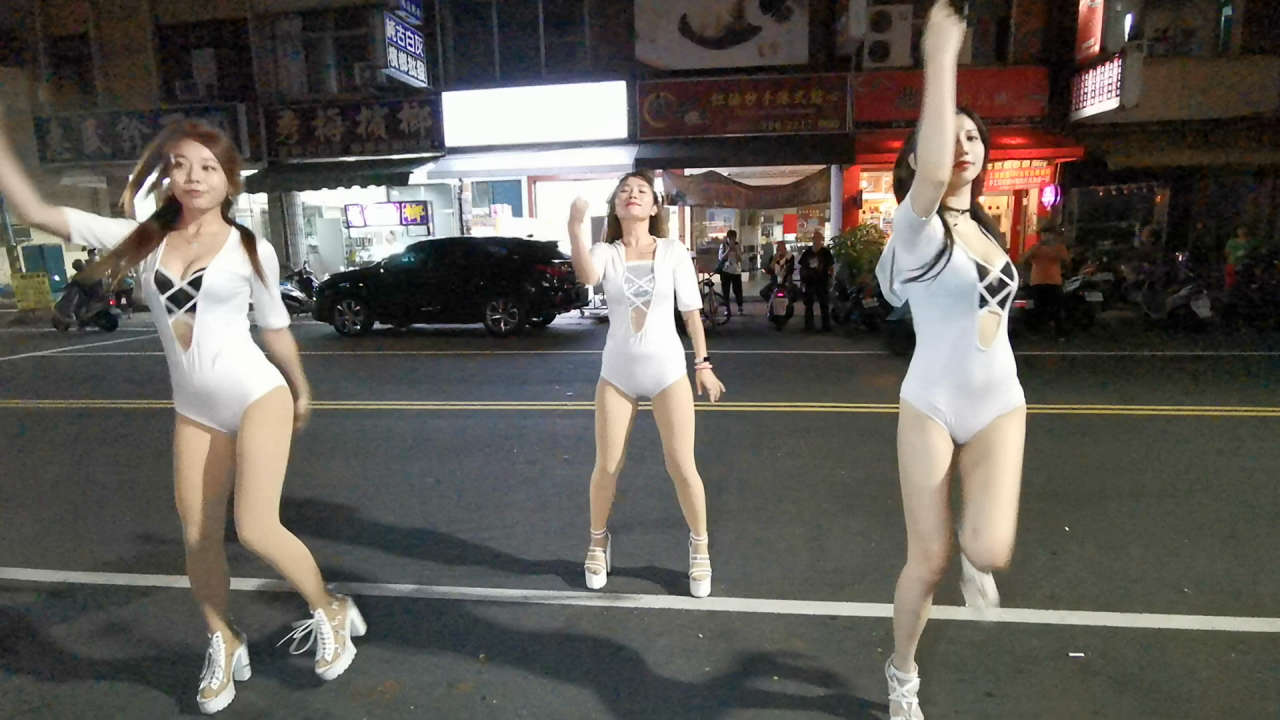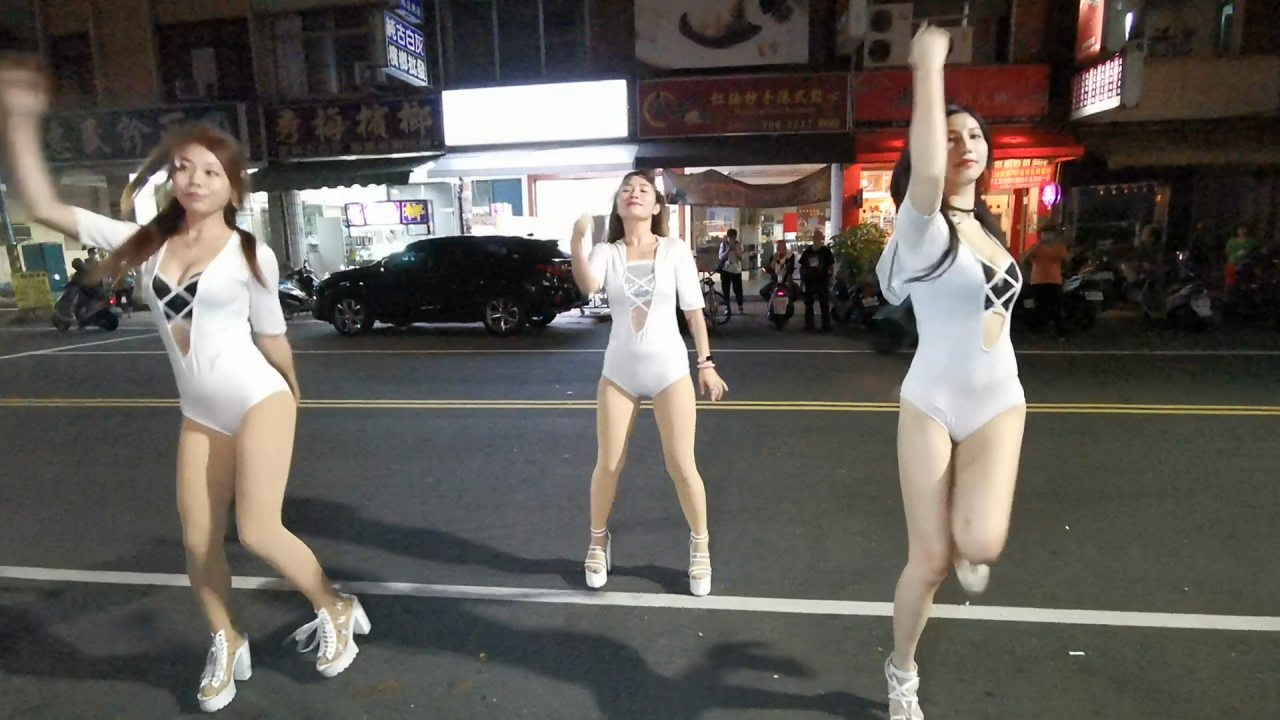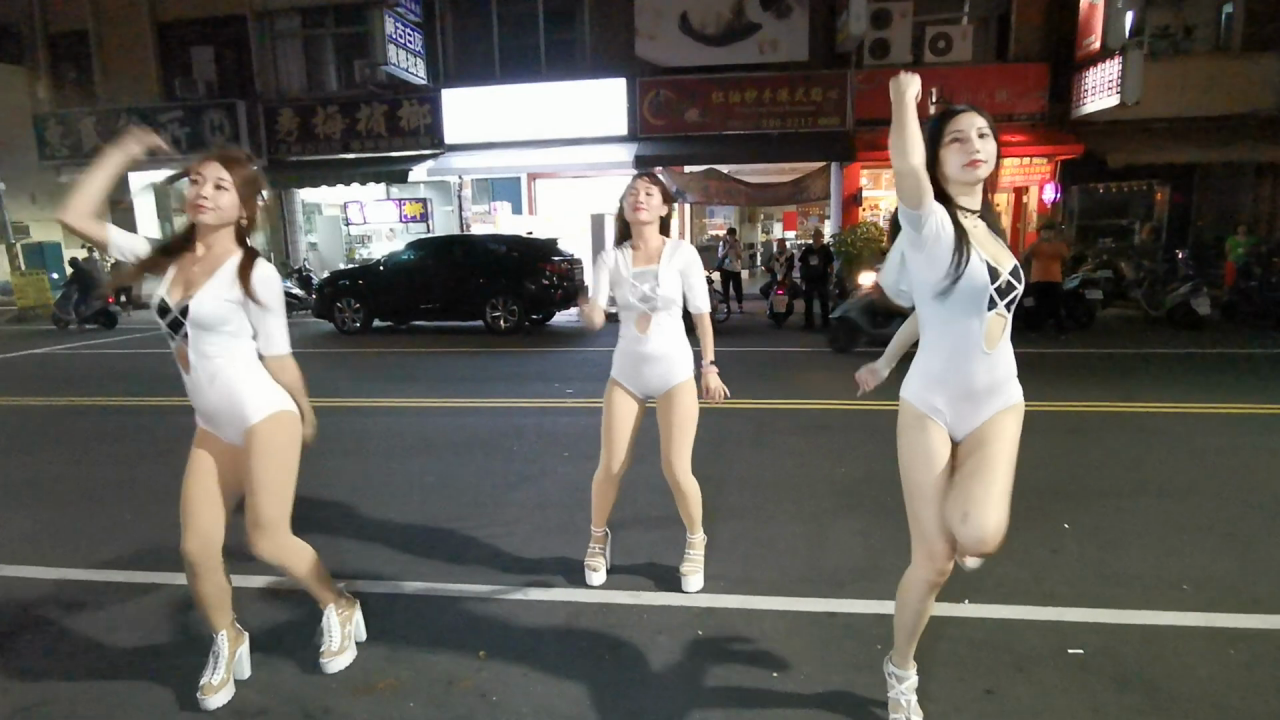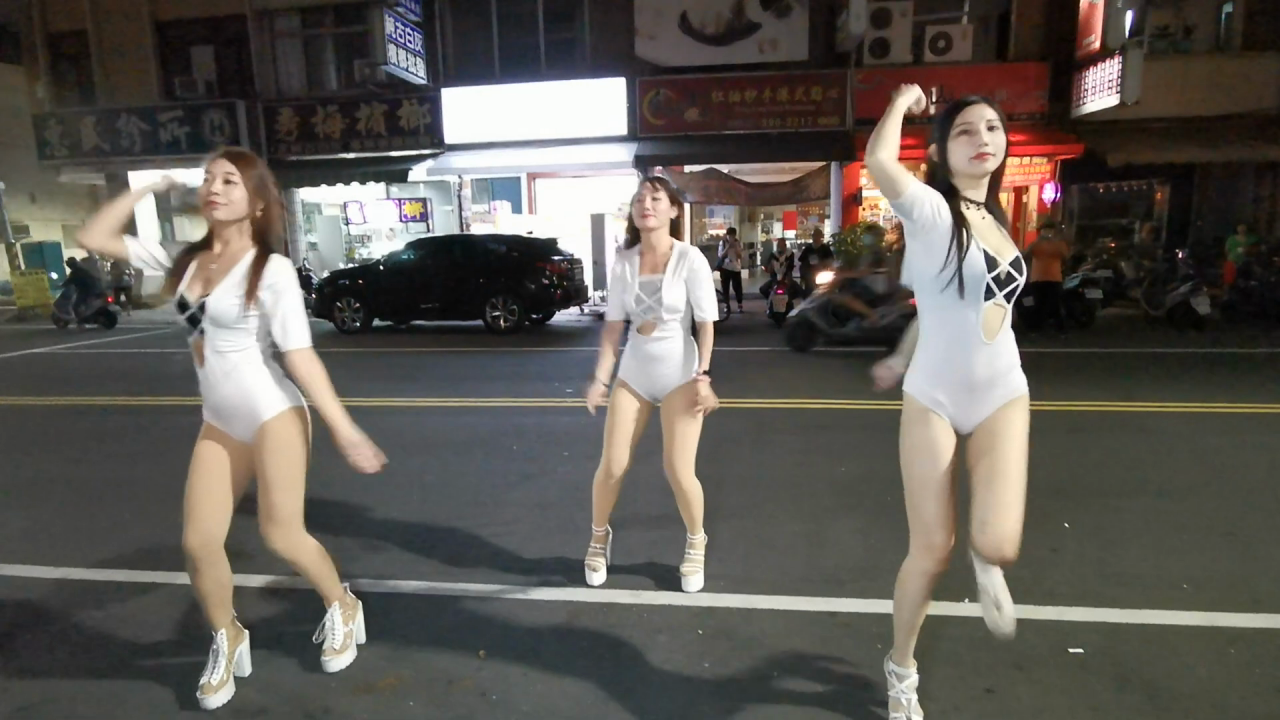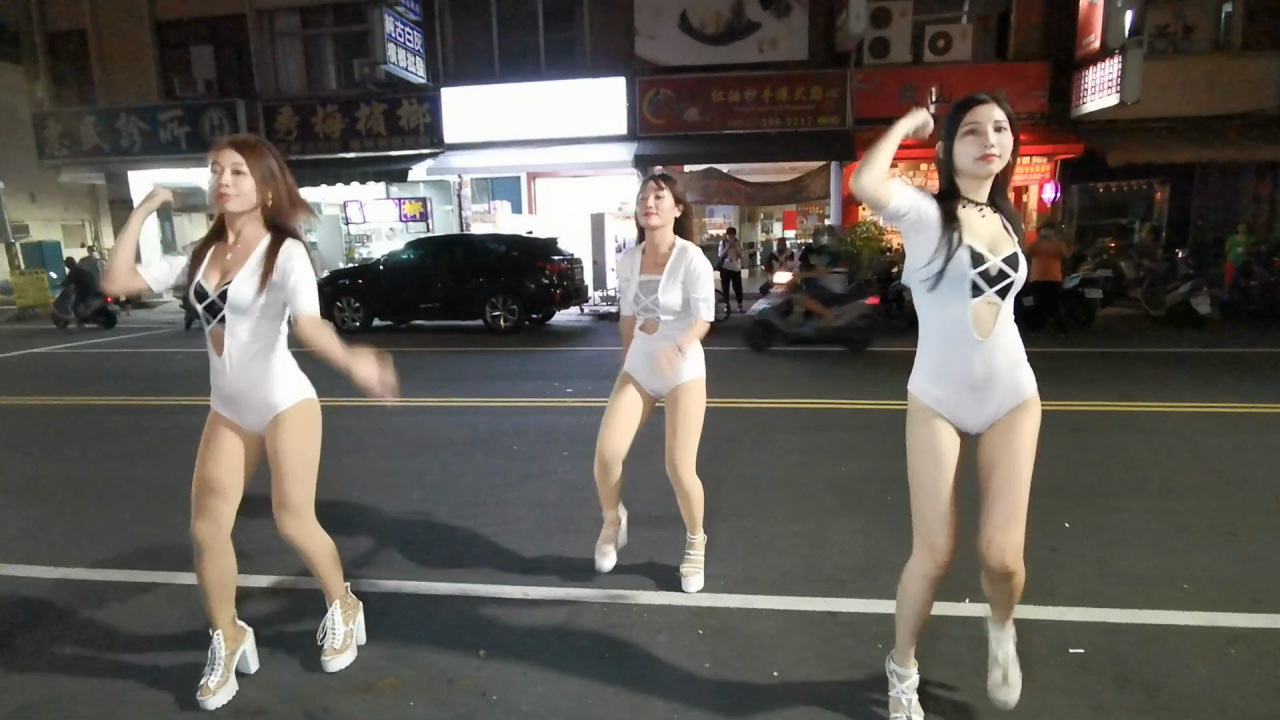
dt=0.1s
person 1, frame 1
left shoulder: (986, 230)
right shoulder: (920, 224)
right elbow: (931, 169)
left hip: (999, 408)
right hip: (930, 410)
left knee: (991, 553)
right knee: (930, 559)
left ankle: (974, 564)
person 1, frame 2
left shoulder: (987, 227)
right shoulder: (922, 223)
right elbow: (926, 169)
right wrist: (928, 64)
left hip: (999, 408)
right hip: (930, 409)
left knee: (980, 545)
right knee: (930, 561)
left ankle: (963, 540)
person 1, frame 3
left shoulder: (989, 230)
right shoulder: (926, 220)
right elbow: (900, 166)
left wrist: (888, 359)
right wrist: (905, 98)
left hip: (997, 405)
right hip: (929, 407)
left knee: (980, 535)
right knee: (933, 559)
left ankle: (962, 529)
person 1, frame 4
left shoulder: (999, 222)
right shoulder: (928, 209)
right elbow: (879, 161)
left wrist: (902, 356)
right wrist: (903, 101)
left hip: (1002, 399)
right hip: (932, 401)
left knee: (998, 545)
right knee: (931, 550)
left ankle: (986, 568)
person 1, frame 5
left shoulder: (1013, 226)
right shoulder: (928, 211)
right elbow: (865, 183)
right wrist: (905, 125)
left hip: (1010, 400)
right hip: (934, 401)
left knee: (1002, 555)
right knee: (932, 554)
left ankle: (1001, 631)
person 2, frame 1
left shoulder: (251, 251)
right shoulder: (140, 240)
left elbow: (277, 333)
left wrist: (301, 390)
left hip: (258, 398)
right hip: (195, 415)
left knee: (256, 530)
right knee: (198, 543)
left ankle: (329, 611)
right ankle: (225, 648)
person 2, frame 2
left shoulder: (250, 253)
right shoulder: (147, 242)
left elbow: (272, 339)
left wrist: (294, 389)
left hip: (261, 399)
right hip: (202, 416)
left knee: (258, 533)
right knee: (199, 543)
left ankle: (335, 609)
right ankle: (227, 644)
person 2, frame 3
left shoulder: (255, 273)
right shoulder: (166, 258)
left elbow: (277, 356)
right elbow: (74, 217)
left wrist: (302, 417)
right wrist: (119, 157)
left hip: (265, 416)
right hip: (212, 427)
left knee: (269, 542)
right knee: (197, 546)
left ankle: (340, 607)
right ankle: (227, 640)
person 2, frame 4
left shoulder: (272, 271)
right shoulder: (187, 262)
left elbow: (300, 357)
right elbow: (93, 237)
left wrist: (342, 428)
right wrist: (143, 190)
left hip: (273, 416)
right hip: (219, 423)
left knee: (284, 537)
right knee: (198, 542)
left ankle: (343, 608)
right ankle: (227, 641)
person 2, frame 5
left shoulder: (285, 255)
right shoulder: (203, 254)
left elbow: (308, 323)
right elbow: (118, 282)
left wrist: (350, 360)
right wrist: (139, 214)
left hip: (287, 405)
right hip: (227, 411)
left knee: (295, 525)
right knee: (206, 531)
left ankle: (343, 608)
right ankle: (229, 640)
person 3, frame 1
left shoulder: (673, 251)
right shoulder: (605, 253)
left elbow: (691, 310)
right elbow: (586, 278)
left wrist: (703, 363)
right wrist: (576, 230)
left hip: (667, 369)
right hip: (617, 370)
left knee: (682, 466)
right knee: (607, 466)
left ankle: (699, 546)
right ankle: (598, 541)
person 3, frame 2
left shoulder: (675, 250)
right shoulder: (607, 253)
left elbow: (693, 309)
right elbow: (587, 285)
left wrist: (706, 362)
right wrist: (578, 241)
left hip: (670, 368)
right hip: (619, 370)
left knee: (682, 466)
right knee: (608, 465)
left ankle: (699, 545)
right ankle: (599, 541)
person 3, frame 3
left shoulder: (682, 253)
right shoulder: (611, 258)
left elbow: (701, 314)
right elbow: (598, 314)
left wrist: (710, 366)
right wrist: (590, 310)
left hip: (674, 373)
right hip: (626, 372)
left knee: (676, 469)
right knee: (610, 465)
left ankle: (695, 543)
right ankle: (598, 538)
person 3, frame 4
left shoulder: (691, 259)
right shoulder: (622, 262)
left elbow: (707, 321)
right elbow: (614, 324)
left wrist: (703, 376)
right wrist: (600, 377)
left hip: (681, 374)
right hip: (634, 373)
left knee: (679, 471)
right knee: (612, 466)
left ankle: (695, 544)
right ankle: (599, 537)
person 3, frame 5
left shoulder: (692, 257)
right shoulder: (630, 257)
left elbow: (702, 322)
left wrist: (678, 350)
right wrist: (622, 361)
left hip: (684, 371)
right hip: (637, 368)
left knee: (679, 468)
right knee: (607, 454)
left ankle: (695, 545)
right ankle: (611, 518)
